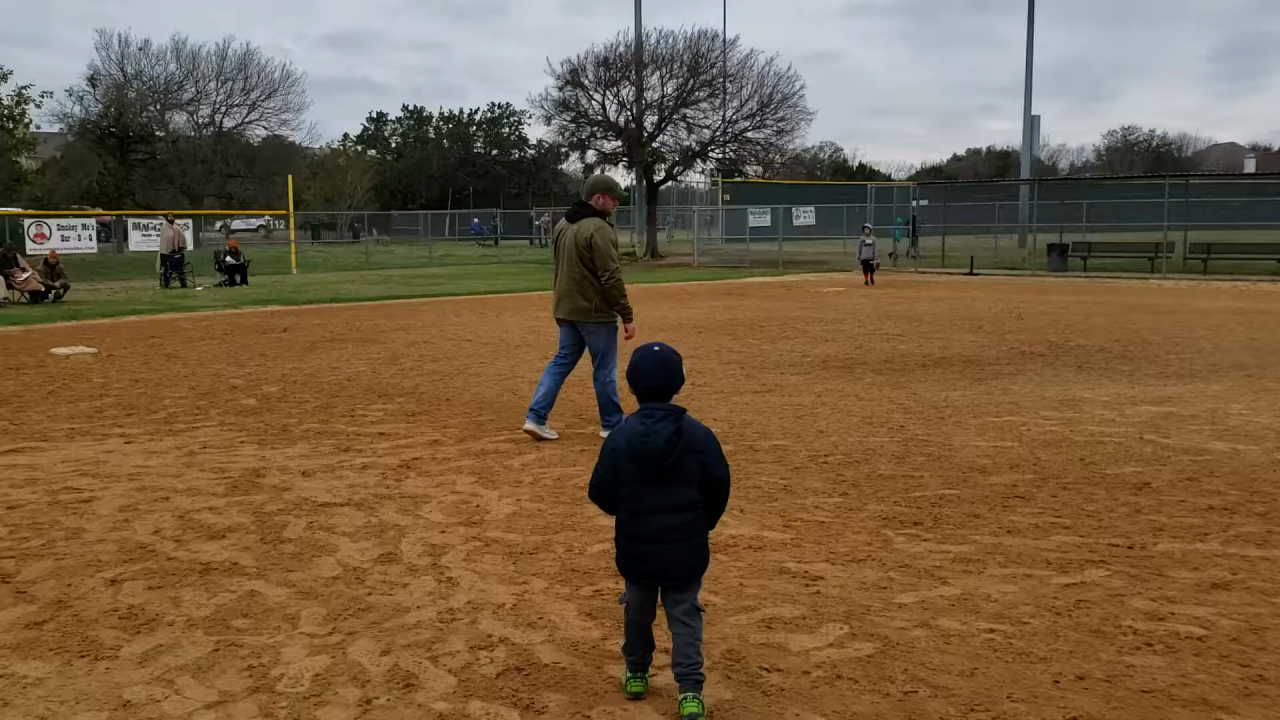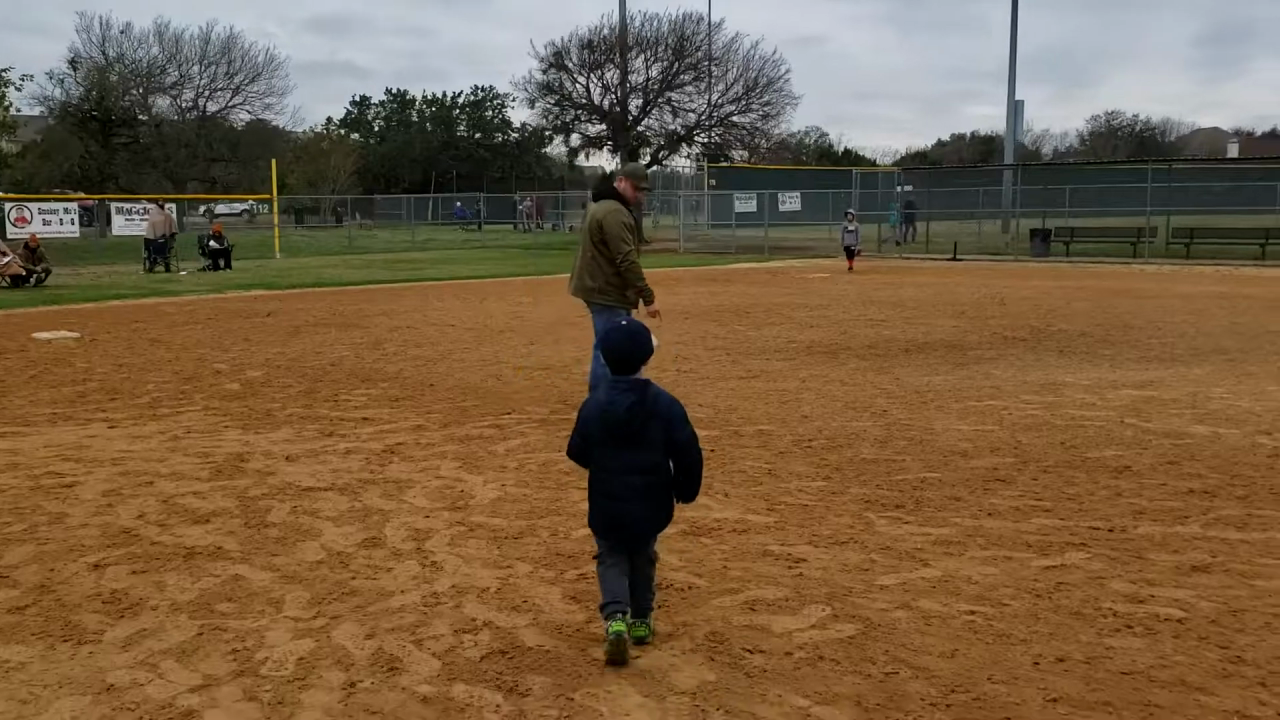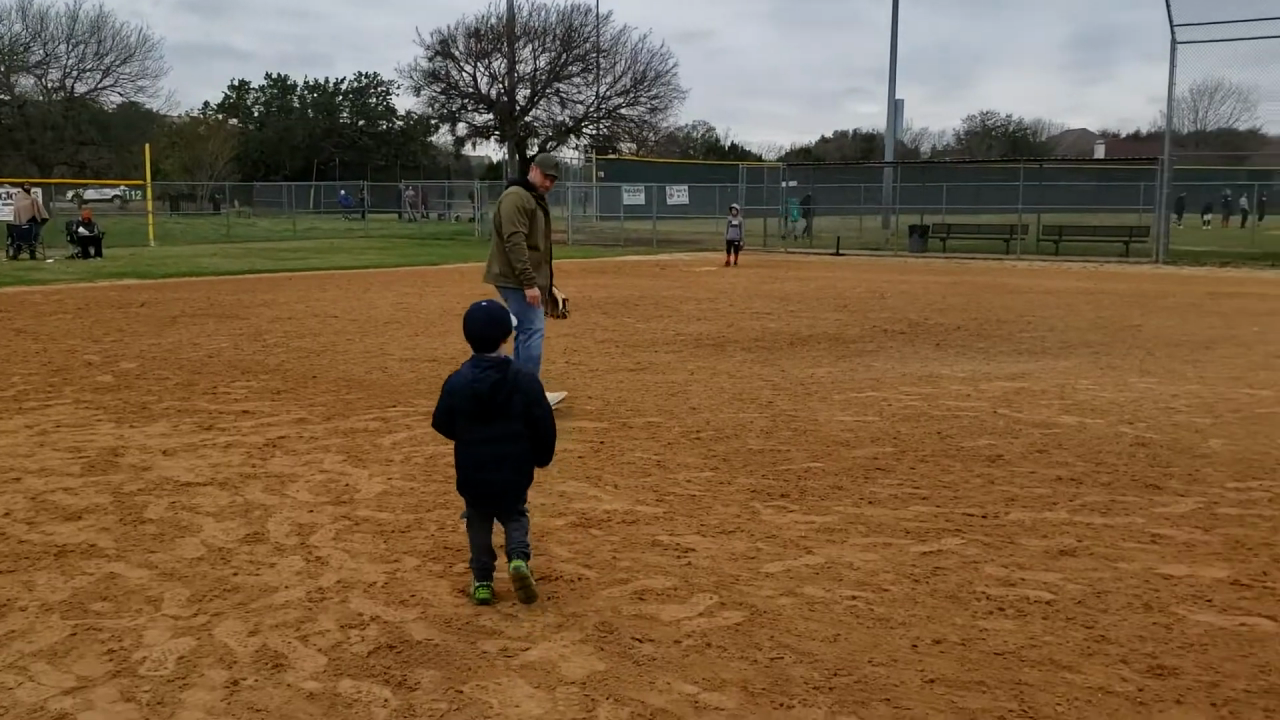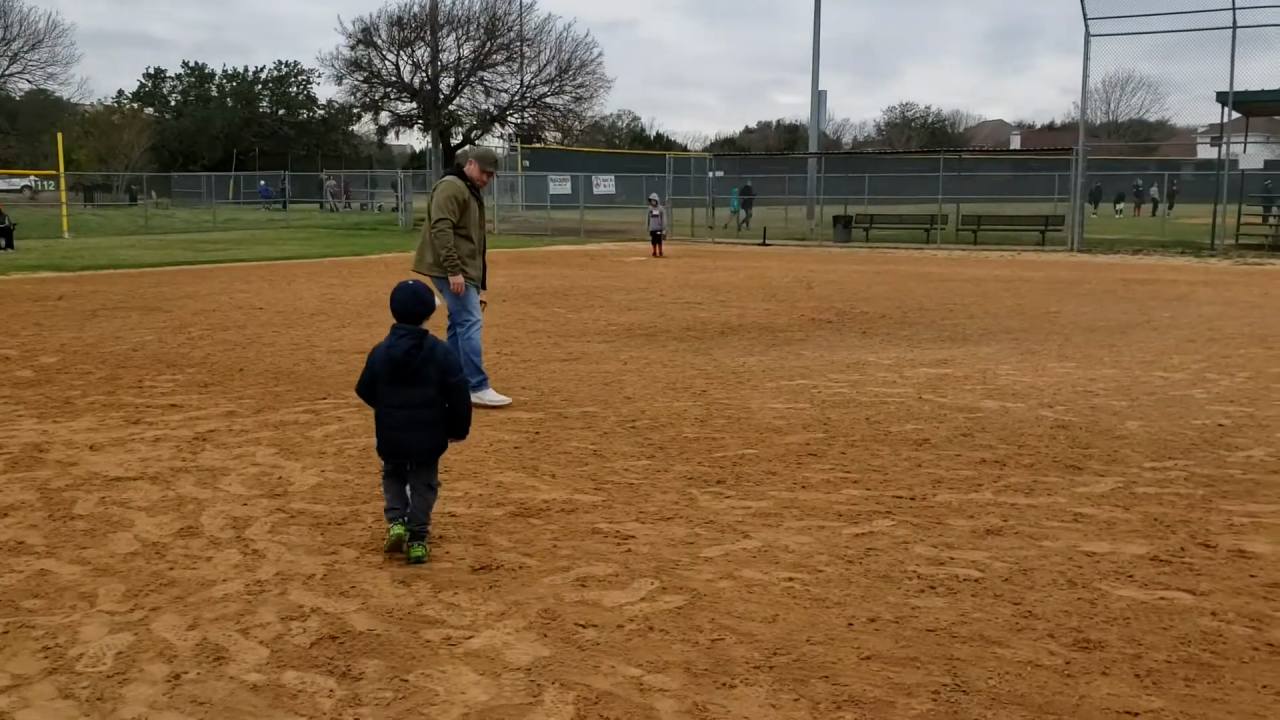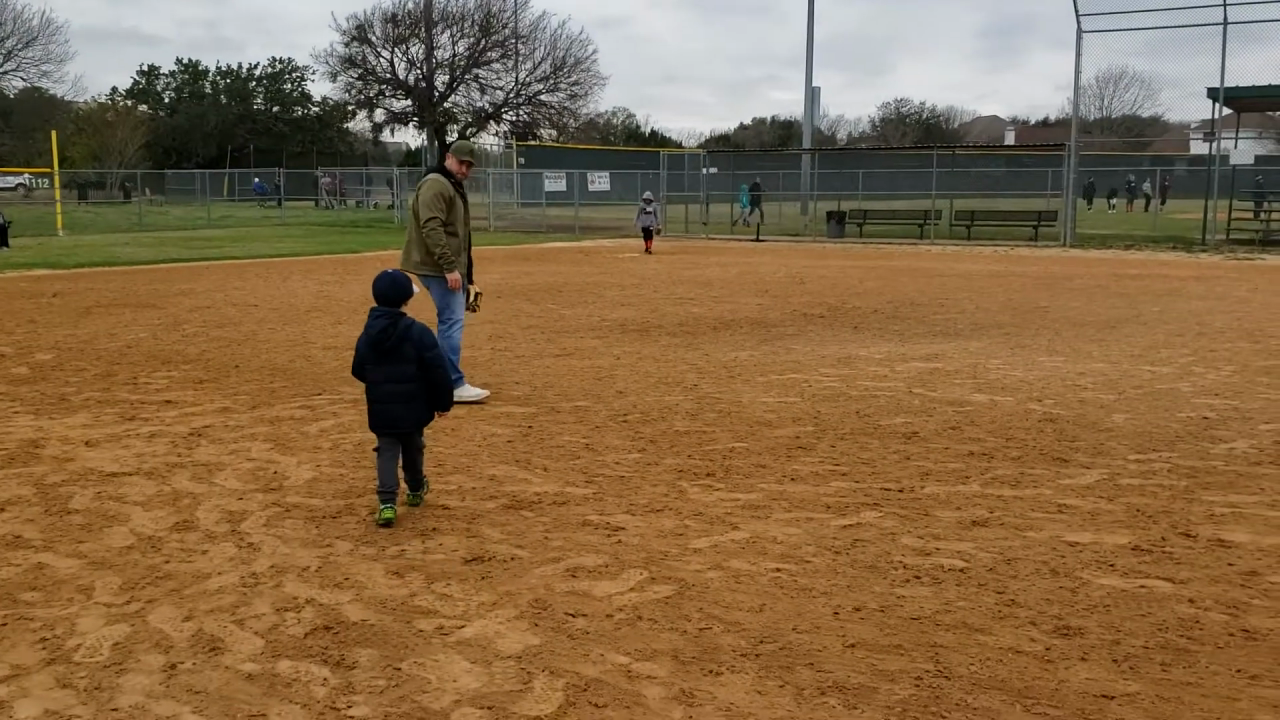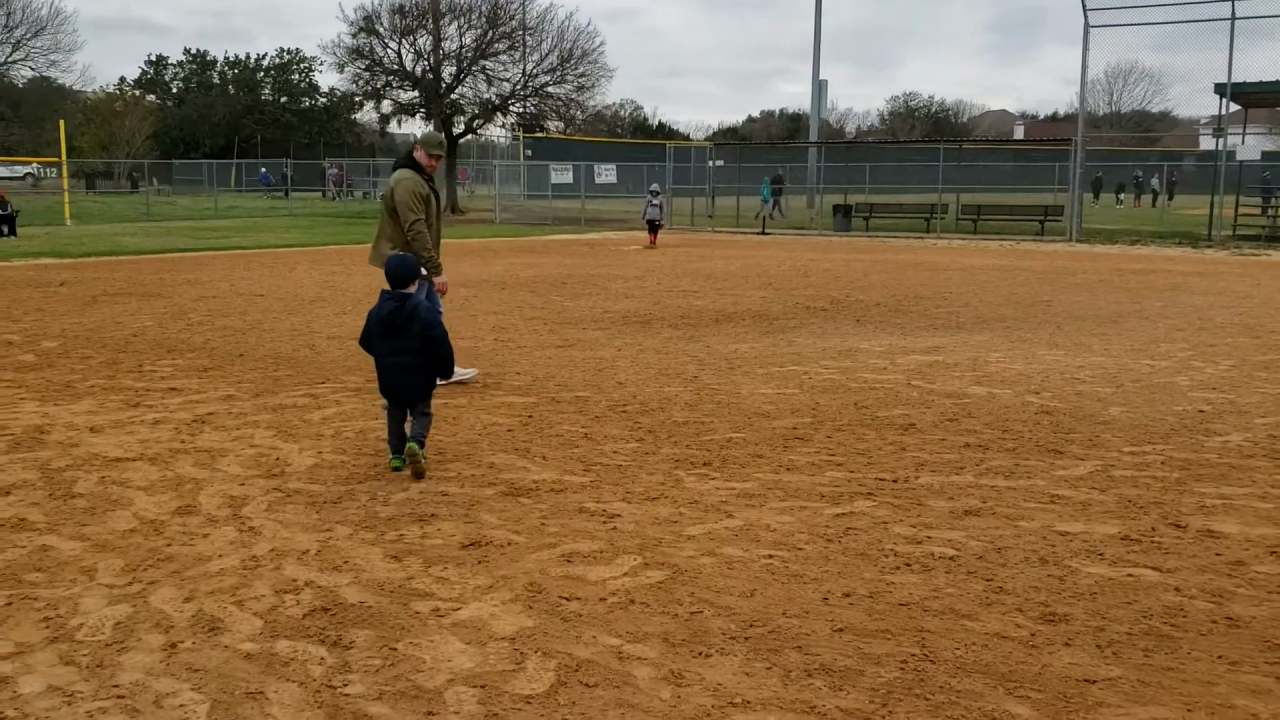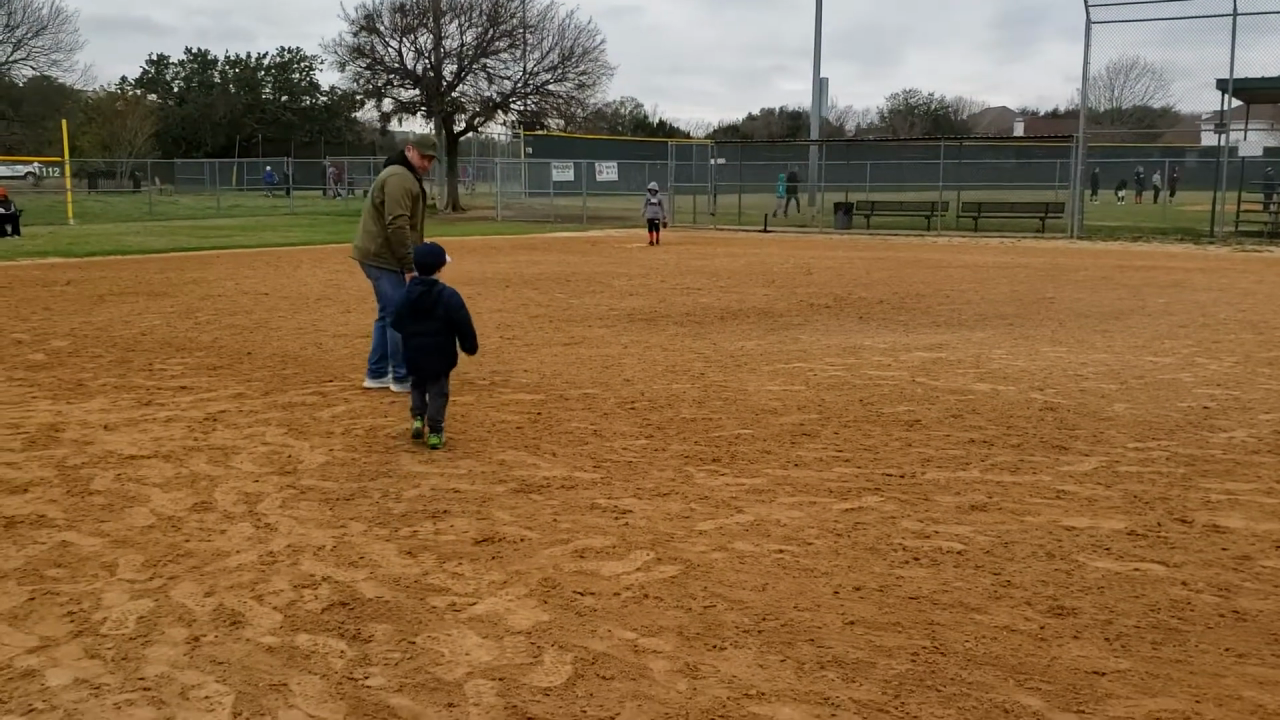
dt=0.5s
person 1, frame 1
left shoulder: (619, 438)
right shoulder: (699, 435)
left elbow: (600, 492)
right elbow: (718, 487)
right wrist: (703, 521)
left hip: (637, 545)
right hip: (686, 545)
left knee: (638, 609)
right knee: (685, 614)
left ankle: (636, 674)
person 1, frame 2
left shoulder: (594, 405)
right shoulder: (665, 404)
left elbow: (577, 452)
right elbow: (687, 453)
right wrist: (686, 491)
left hip: (607, 503)
right hip: (650, 502)
left knee: (611, 560)
right knee: (642, 558)
left ankle: (617, 620)
right ankle: (640, 620)
person 1, frame 3
left shoulder: (457, 381)
right shoulder: (524, 379)
left elbow: (442, 424)
right elbow: (543, 425)
right wrist: (541, 457)
left hip: (473, 470)
right hip: (513, 469)
left knee: (479, 521)
right knee: (515, 516)
left ankle: (483, 581)
right ankle: (519, 563)
person 1, frame 4
left shoulder: (380, 352)
right shoulder: (440, 352)
left elbow: (365, 391)
right elbow: (458, 396)
right wrist: (458, 430)
left hip: (392, 435)
right hip: (429, 435)
left knee: (394, 477)
right knee: (424, 483)
left ankle: (397, 525)
right ankle: (418, 539)
person 1, frame 5
left shoulder: (367, 334)
right shoulder: (419, 332)
left elbow: (358, 371)
right elbow: (438, 371)
right wrist: (443, 402)
left hip: (381, 409)
right hip: (414, 407)
left knee: (387, 452)
right knee: (413, 447)
left ankle: (388, 504)
right ankle: (416, 489)
person 1, frame 6
left shoulder: (376, 311)
right shoulder: (424, 311)
left elbow: (366, 343)
right elbow: (441, 345)
right wrist: (445, 372)
left hip: (389, 377)
right hip: (419, 376)
left knee: (395, 413)
right knee: (421, 413)
left ankle: (397, 455)
right ankle: (415, 445)
person 1, frame 7
left shoulder: (406, 295)
right shoulder: (449, 296)
left elbow: (397, 324)
right elbow: (463, 325)
right wrist: (470, 347)
left hip: (414, 356)
right hip: (440, 356)
left knee: (417, 388)
right knee: (438, 392)
left ankle: (418, 420)
right ankle: (435, 432)
person 2, frame 1
left shoulder: (563, 224)
right shoulder: (599, 229)
right elbow: (611, 278)
right wrist: (627, 316)
left hip: (567, 308)
right hip: (595, 311)
left knee: (562, 361)
right knee: (605, 368)
left ankle: (536, 417)
right ankle: (612, 425)
person 2, frame 2
left shoulder: (601, 205)
right shoulder: (614, 212)
right elbow: (627, 260)
right wrist: (648, 298)
left hip: (599, 286)
right hip: (607, 291)
person 2, frame 3
left shoulder: (538, 201)
right shoulder: (515, 197)
right elbow: (515, 243)
left wrist: (546, 282)
right wrist: (530, 283)
left hip: (531, 280)
right hip: (517, 281)
left knee: (529, 332)
right knee: (533, 331)
person 2, frame 4
left shoulder: (472, 192)
right shoulder: (451, 187)
right elbow: (442, 230)
left wrist: (479, 283)
right wrist: (454, 270)
left hip: (465, 271)
right hip: (452, 271)
left knee: (460, 324)
right knee: (470, 322)
right ankle: (478, 387)
person 2, frame 5
left shoulder: (455, 187)
right shoulder: (435, 184)
right elbow: (431, 229)
left wrist: (464, 273)
right wrist: (449, 268)
left hip: (451, 268)
right hip: (437, 268)
left knee: (451, 321)
right knee: (452, 321)
left ankle: (449, 382)
right ankle: (451, 384)
person 2, frame 6
left shoulder: (422, 179)
right shoulder: (407, 181)
right elbow: (415, 231)
left wrist: (434, 267)
right wrist: (436, 270)
left hip: (417, 262)
left knee: (432, 313)
person 2, frame 7
left shoulder: (406, 177)
right shoulder: (399, 177)
right elbow: (397, 225)
left wrist: (408, 264)
right wrist: (409, 266)
left hip: (377, 255)
right hip: (384, 257)
left knee: (388, 314)
left ankle: (377, 374)
right ankle: (401, 378)
